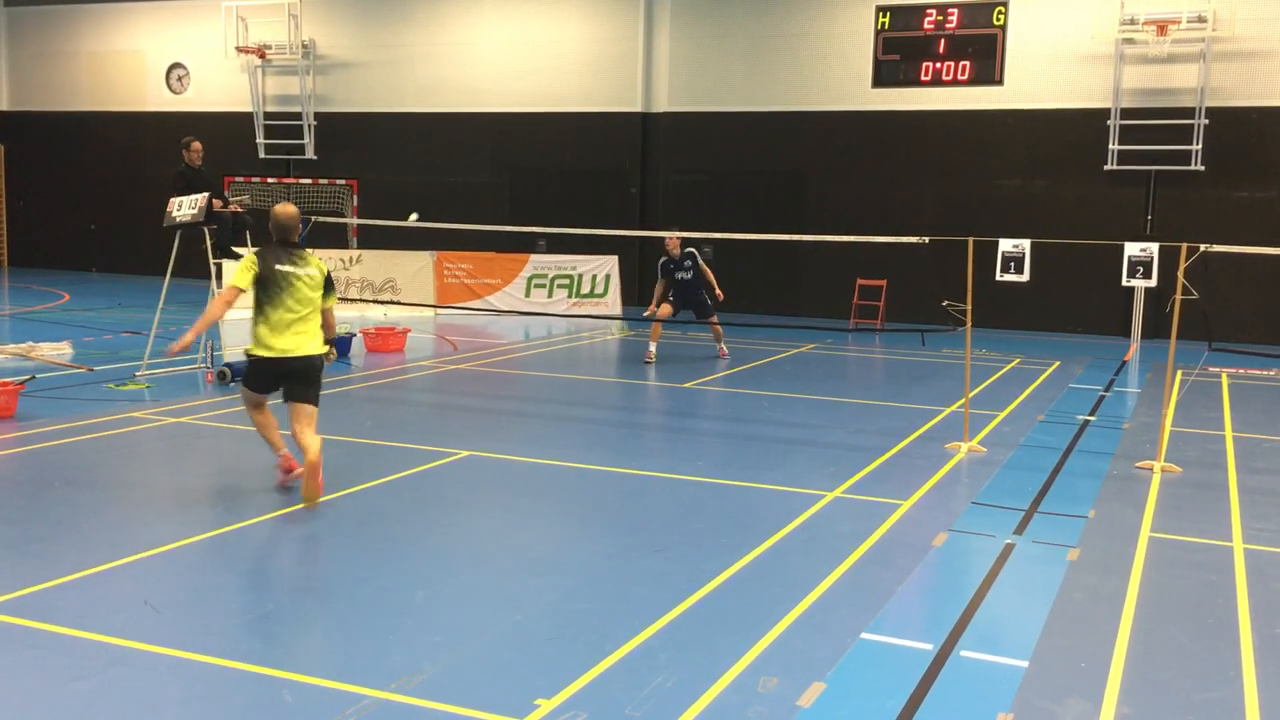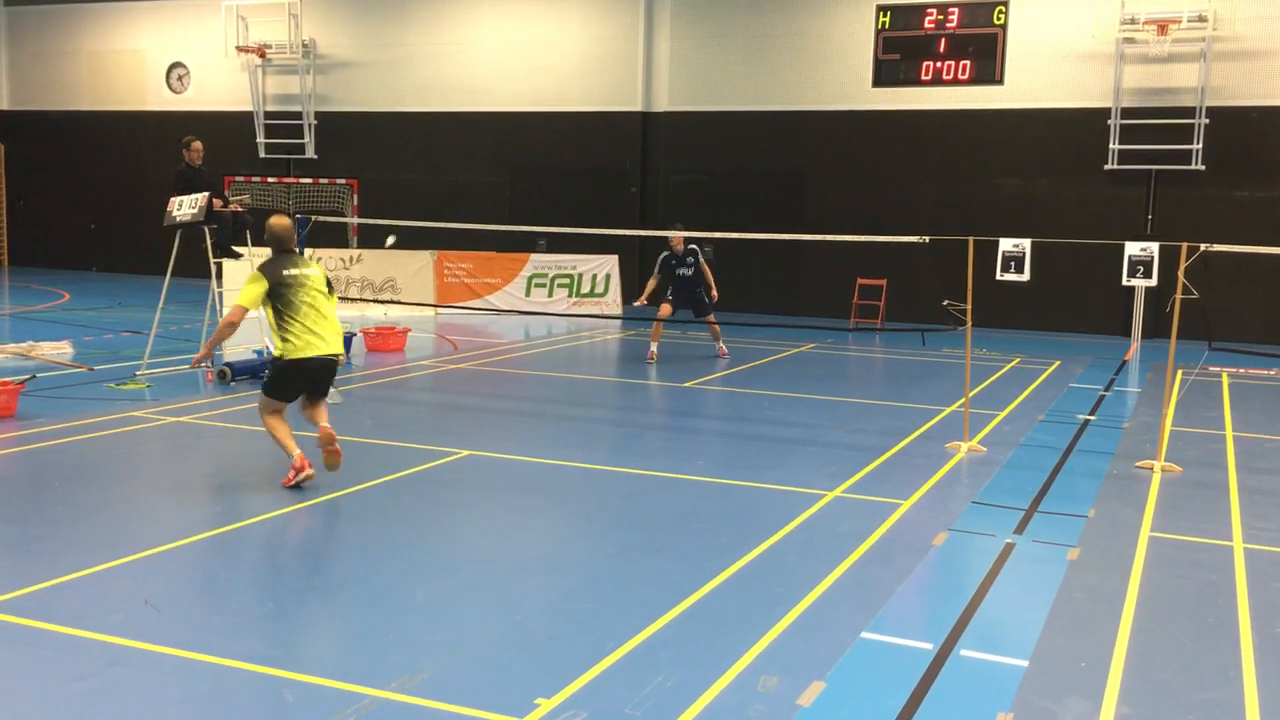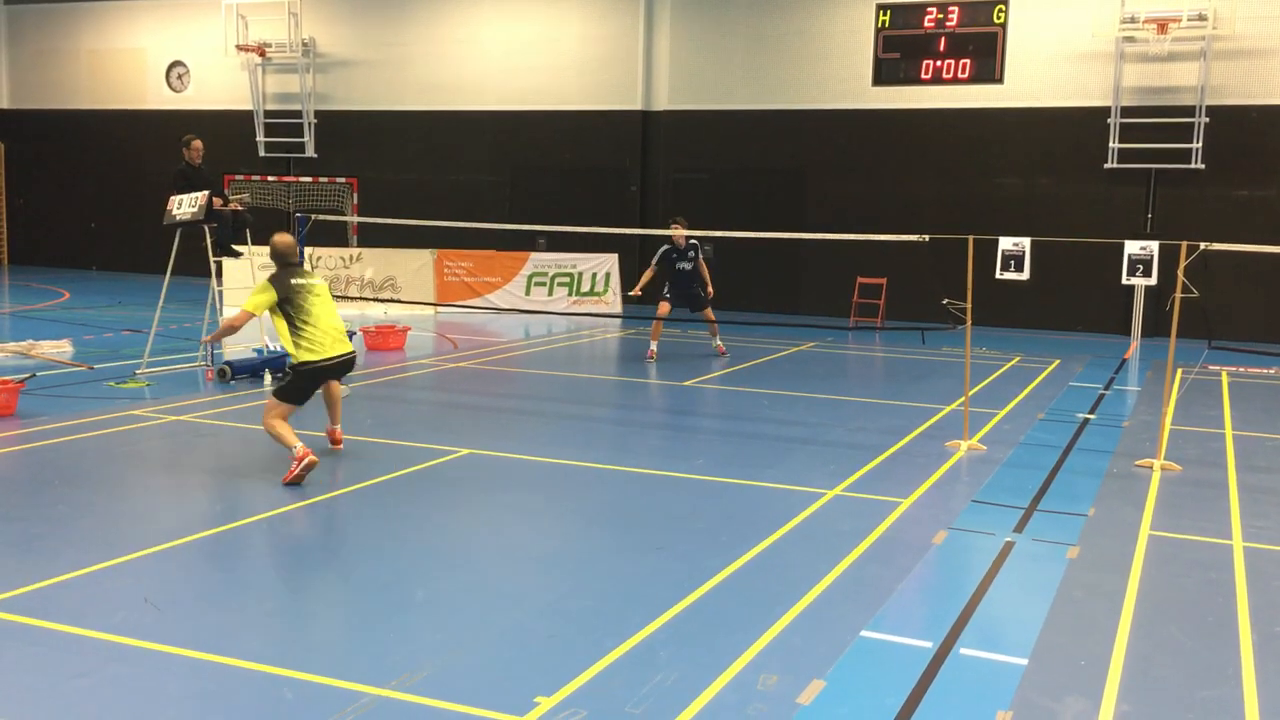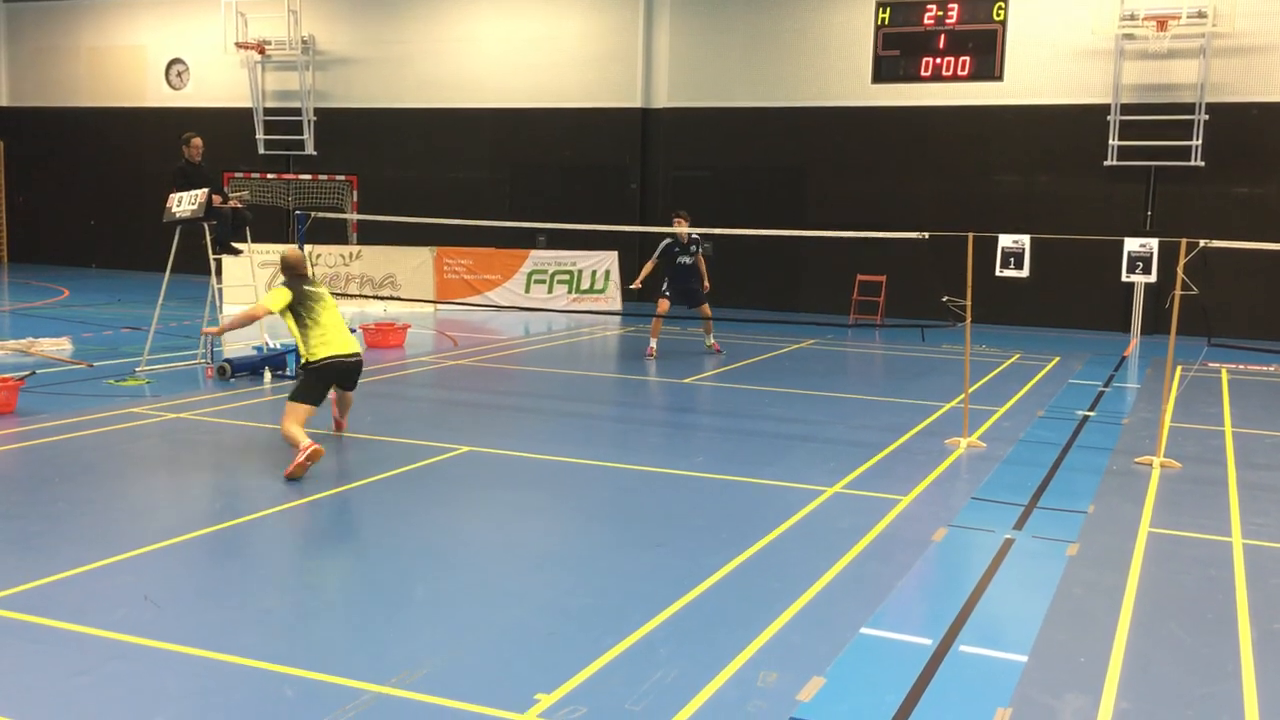
dt=0.1s
person 1, frame 1
left shoulder: (258, 259)
right shoulder: (319, 267)
left elbow: (225, 301)
right elbow: (328, 317)
left wrist: (190, 335)
right wrist: (329, 345)
left hip: (266, 356)
right hip: (306, 358)
left knee: (254, 404)
right knee: (305, 431)
left ankle: (286, 461)
right ankle: (310, 460)
person 1, frame 2
left shoulder: (265, 272)
right shoulder: (316, 269)
left elbow: (234, 318)
left wrist: (207, 348)
left hip: (296, 359)
right hip: (332, 355)
left knee: (269, 412)
right knee: (311, 409)
left ankle: (299, 461)
right ankle: (326, 432)
person 1, frame 3
left shoulder: (274, 282)
right shoulder: (317, 279)
left elbow: (238, 321)
left wrist: (214, 337)
left hip: (312, 362)
right hip: (345, 355)
left knee: (272, 419)
left ankle: (300, 452)
right ankle: (335, 432)
person 1, frame 4
left shoulder: (289, 290)
right shoulder: (321, 290)
left elbow: (255, 313)
left wrist: (221, 328)
left hip: (322, 361)
right hip: (353, 359)
left knee: (289, 427)
left ankle: (306, 446)
right ankle: (341, 420)
